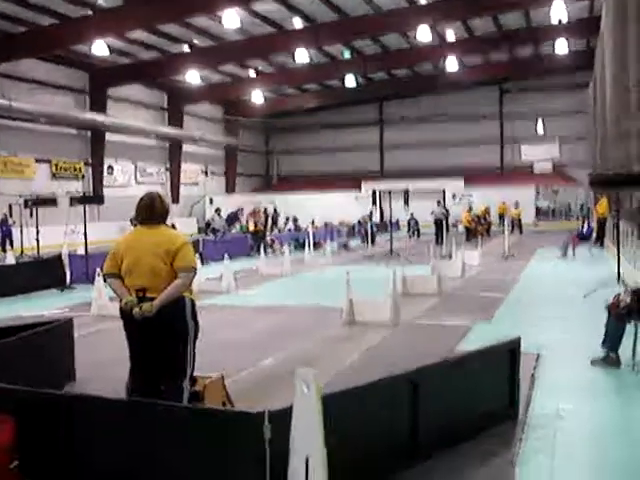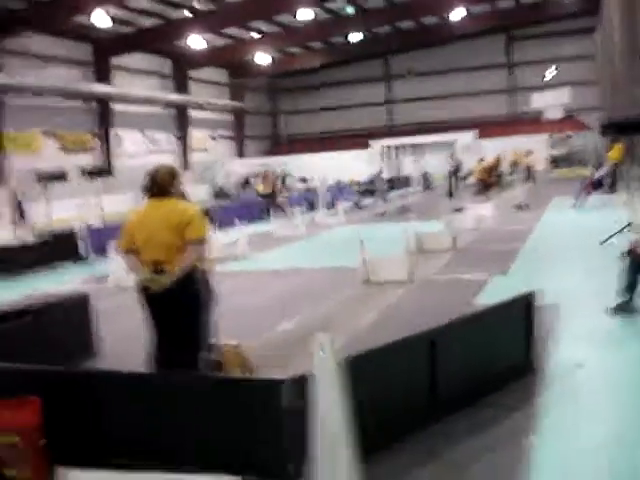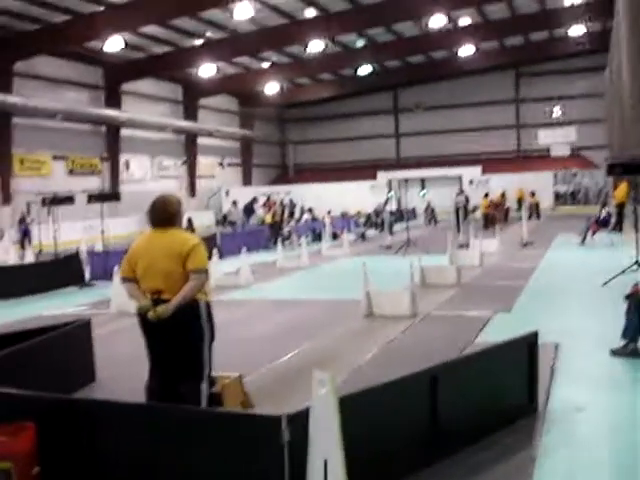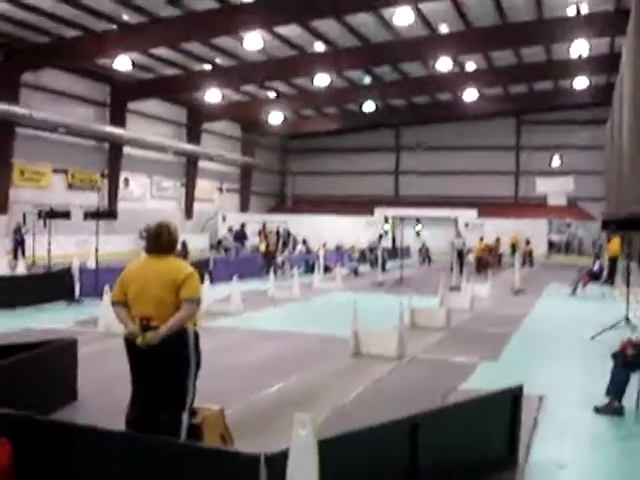
dt=0.4s
person 1, frame 1
left shoulder: (123, 242)
right shoulder: (176, 240)
left elbow: (110, 274)
right elbow: (185, 277)
left wrist: (126, 298)
right wrist: (157, 303)
left hip: (134, 312)
right hip: (171, 310)
left knee: (140, 369)
right knee: (176, 372)
person 1, frame 2
left shoulder: (136, 217)
right shoulder: (187, 211)
left elbow: (127, 251)
right elbow: (196, 250)
left wrist: (143, 274)
right wrist: (173, 276)
left hip: (153, 284)
right hip: (185, 281)
left knee: (165, 339)
right knee: (193, 339)
person 1, frame 3
left shoulder: (138, 245)
right shoulder: (189, 241)
left elbow: (127, 279)
right elbow: (198, 279)
left wrist: (142, 301)
right wrist: (172, 305)
left hip: (151, 314)
right hip: (187, 312)
left knee: (160, 370)
right knee: (194, 372)
person 1, frame 4
left shoulder: (131, 269)
right shoulder: (183, 270)
left elbow: (117, 303)
right elbow: (189, 308)
left wrist: (131, 326)
right wrist: (161, 332)
left hip: (138, 340)
right hip: (175, 340)
left knee: (141, 396)
right knee: (176, 400)
